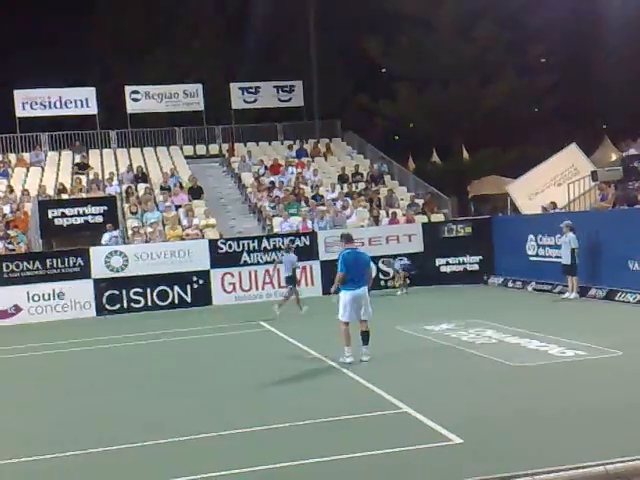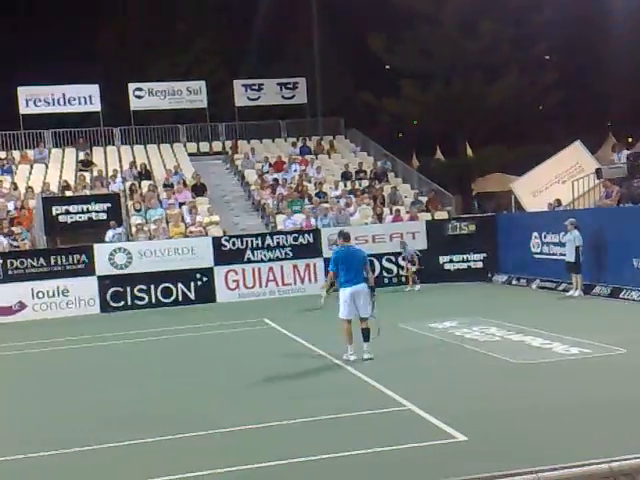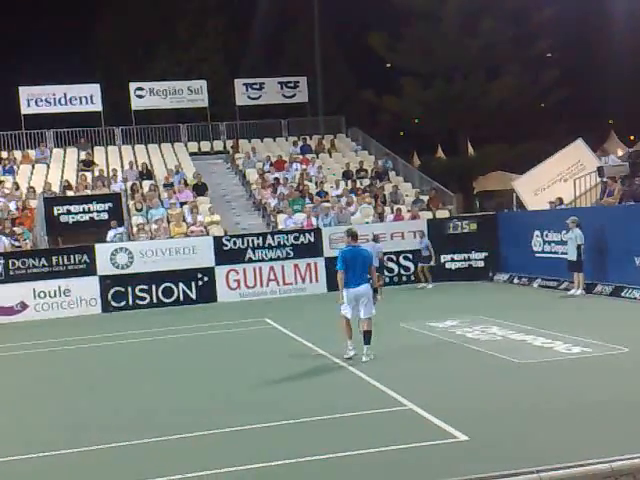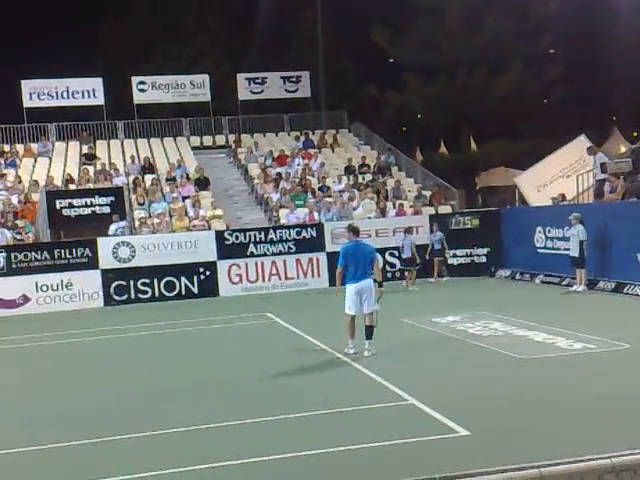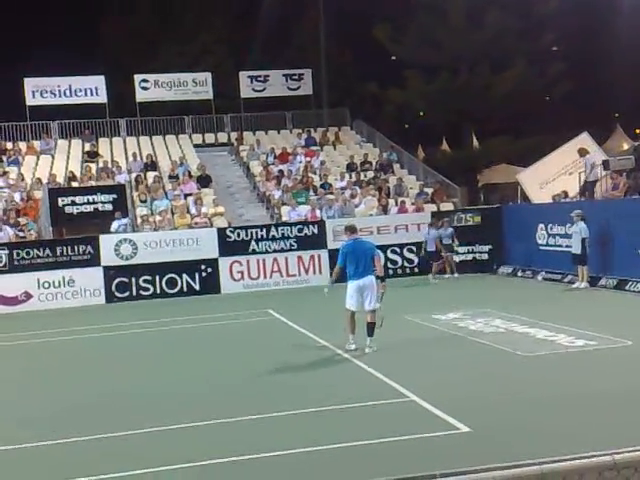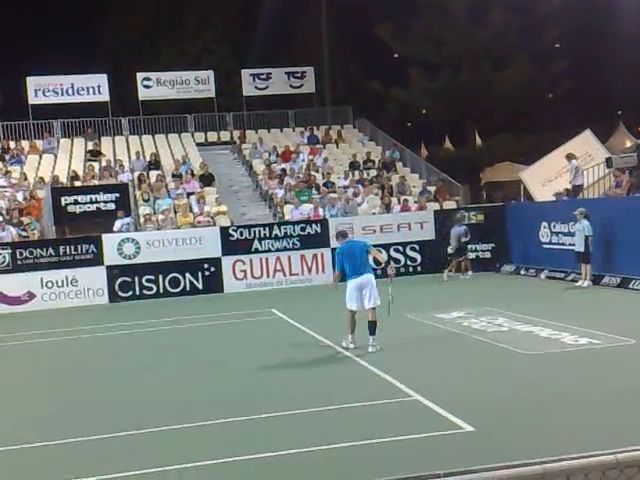
dt=0.4s
person 1, frame 1
left shoulder: (343, 255)
right shoulder: (365, 256)
left elbow: (340, 275)
right elbow: (370, 276)
left wrist: (334, 286)
left hip: (348, 292)
right hip: (362, 291)
left knee: (344, 323)
right knee: (363, 322)
left ankle: (348, 354)
right ankle: (365, 353)
person 1, frame 2
left shoulder: (336, 254)
right shoulder: (361, 252)
left elbow: (331, 275)
right elbow: (369, 272)
left wrist: (328, 285)
right wrist: (372, 288)
left hip: (346, 289)
right hip: (361, 287)
left knee: (346, 321)
right knee: (364, 319)
left ankle: (351, 352)
right ankle: (366, 350)
person 1, frame 3
left shoulder: (343, 253)
right shoulder: (367, 253)
left elbow: (341, 273)
right elbow: (373, 273)
left wrist: (341, 291)
left hip: (350, 290)
right hip: (365, 288)
left knee: (345, 318)
right knee: (366, 320)
left ankle: (350, 347)
right ankle: (366, 352)
person 1, frame 4
left shoulder: (345, 249)
right shoulder: (370, 248)
left elbow: (340, 270)
right elbow: (376, 268)
left wrist: (338, 286)
right wrist: (380, 285)
left hip: (352, 285)
right hip: (367, 283)
left knee: (350, 316)
right knee: (369, 315)
left ankle: (351, 346)
right ankle: (368, 347)
person 1, frame 5
left shoulder: (345, 247)
right shoulder: (370, 245)
left elbow: (339, 267)
right elbow: (378, 263)
left wrist: (333, 278)
left hip: (354, 282)
right hip: (369, 280)
left knee: (351, 312)
right knee: (371, 311)
left ankle: (352, 342)
right ankle: (369, 344)
person 1, frame 6
left shoulder: (340, 250)
right shoulder: (362, 244)
left elbow: (339, 272)
right elbow: (376, 253)
left wrist: (334, 283)
right wrist: (386, 264)
left hip: (353, 281)
right hip: (368, 278)
left knee: (351, 311)
right knee: (371, 309)
left ankle: (351, 340)
right ankle: (372, 343)
